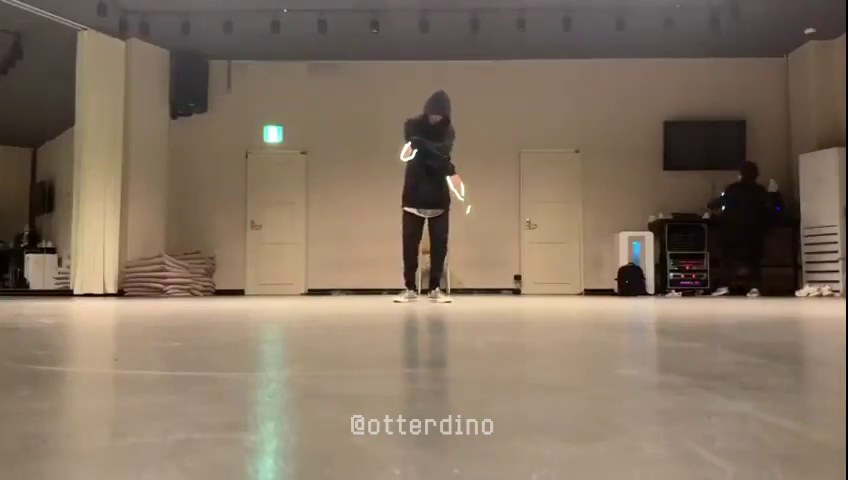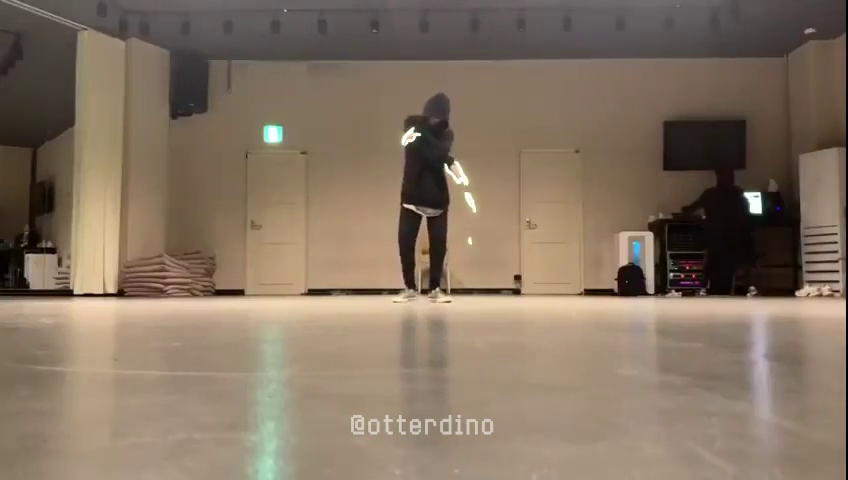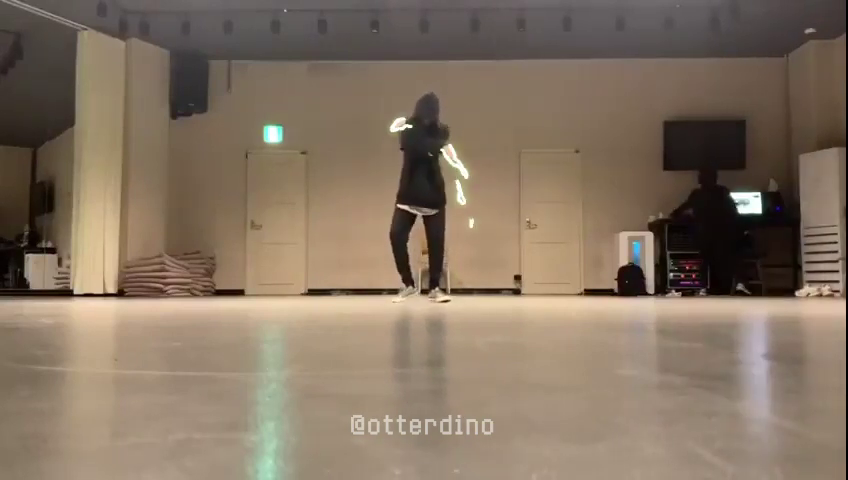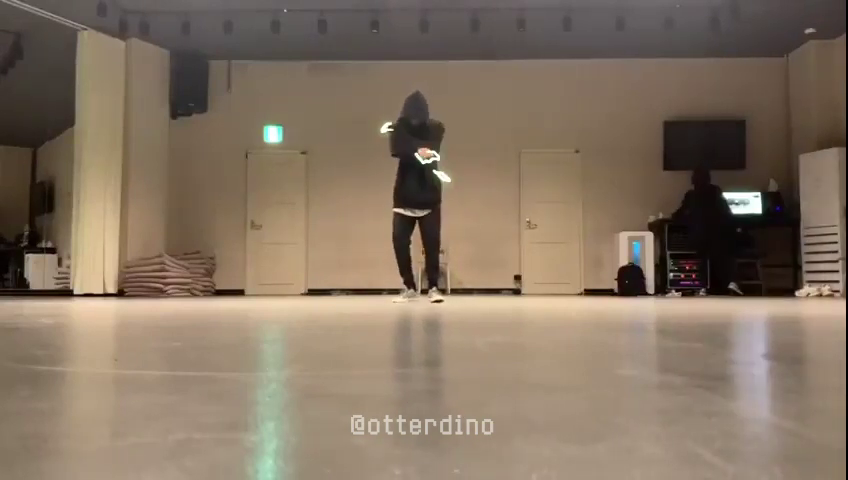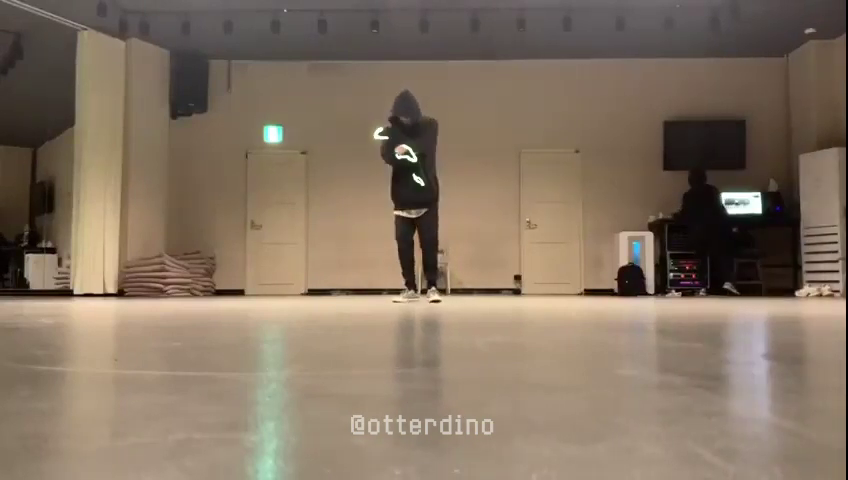
dt=0.2s
person 1, frame 1
left shoulder: (447, 131)
right shoulder: (413, 125)
left elbow: (442, 150)
right elbow: (424, 152)
left wrist: (419, 144)
right wrist: (450, 171)
left hip: (438, 194)
right hip: (414, 193)
left knee: (439, 242)
right knee: (410, 242)
left ankle: (435, 288)
right ankle: (410, 288)
person 1, frame 2
left shoulder: (446, 133)
right shoulder: (413, 124)
left elbow: (441, 150)
right elbow: (422, 145)
left wrist: (425, 142)
right wrist: (448, 161)
left hip: (437, 194)
right hip: (413, 193)
left knee: (439, 242)
right knee: (405, 239)
left ankle: (435, 288)
right ankle: (409, 287)
person 1, frame 3
left shoulder: (441, 131)
right shoulder: (408, 126)
left elbow: (436, 148)
right elbow: (410, 143)
right wrist: (435, 147)
left hip: (433, 194)
right hip: (409, 193)
left knee: (436, 241)
right knee: (397, 235)
left ankle: (434, 287)
right ankle: (407, 283)
person 1, frame 4
left shoulder: (436, 128)
right shoulder: (400, 127)
left elbow: (429, 147)
right elbow: (397, 150)
right wrist: (418, 150)
left hip: (429, 194)
right hip: (405, 194)
left knee: (432, 241)
right knee: (399, 239)
left ankle: (433, 287)
right ankle: (409, 287)
person 1, frame 5
left shoulder: (429, 126)
right shoulder: (393, 130)
left elbow: (420, 147)
right elbow: (387, 156)
left wrist: (399, 142)
right wrist: (398, 152)
left hip: (426, 194)
right hip: (403, 195)
left knee: (429, 241)
right knee: (403, 241)
left ankle: (432, 287)
right ankle: (410, 288)
person 2, frame 1
left shoulder: (733, 189)
right shoulder: (761, 191)
left elbow: (719, 203)
right elbow: (765, 212)
left wrist: (710, 205)
right wrist: (761, 231)
left hip: (733, 230)
right hip: (752, 231)
left knee: (729, 258)
right knee: (753, 260)
left ankle: (724, 286)
right ankle: (755, 288)
person 2, frame 2
left shoulder: (709, 194)
right shoulder: (738, 193)
left elbow: (695, 207)
right elbow: (745, 213)
left wrist: (685, 210)
right wrist: (746, 230)
left hip: (716, 234)
right hip: (736, 233)
left knee: (715, 261)
right knee: (743, 259)
left ankle: (711, 290)
person 2, frame 3
left shoulder: (696, 194)
right shoulder: (723, 192)
left elbow: (683, 208)
right elbow: (733, 212)
left wrist: (675, 214)
right wrist: (738, 230)
left hip: (705, 233)
right hip: (725, 231)
left knee: (710, 260)
right knee: (730, 258)
left ankle: (711, 289)
person 2, frame 4
left shoulder: (691, 195)
right shoulder: (716, 191)
left elbow: (681, 214)
right elbow: (726, 210)
left wrist: (676, 216)
right wrist: (733, 226)
left hip: (700, 232)
right hip: (719, 229)
left knee: (705, 258)
right knee: (725, 256)
left ankle: (709, 288)
right ankle: (731, 282)
person 2, frame 5
left shoulder: (688, 196)
right shoulder: (712, 190)
left elbow: (683, 216)
right elbow: (720, 208)
right wrist: (728, 226)
left hip: (698, 232)
right hip: (716, 228)
left knee: (702, 258)
right knee: (722, 254)
right ankle: (727, 281)
